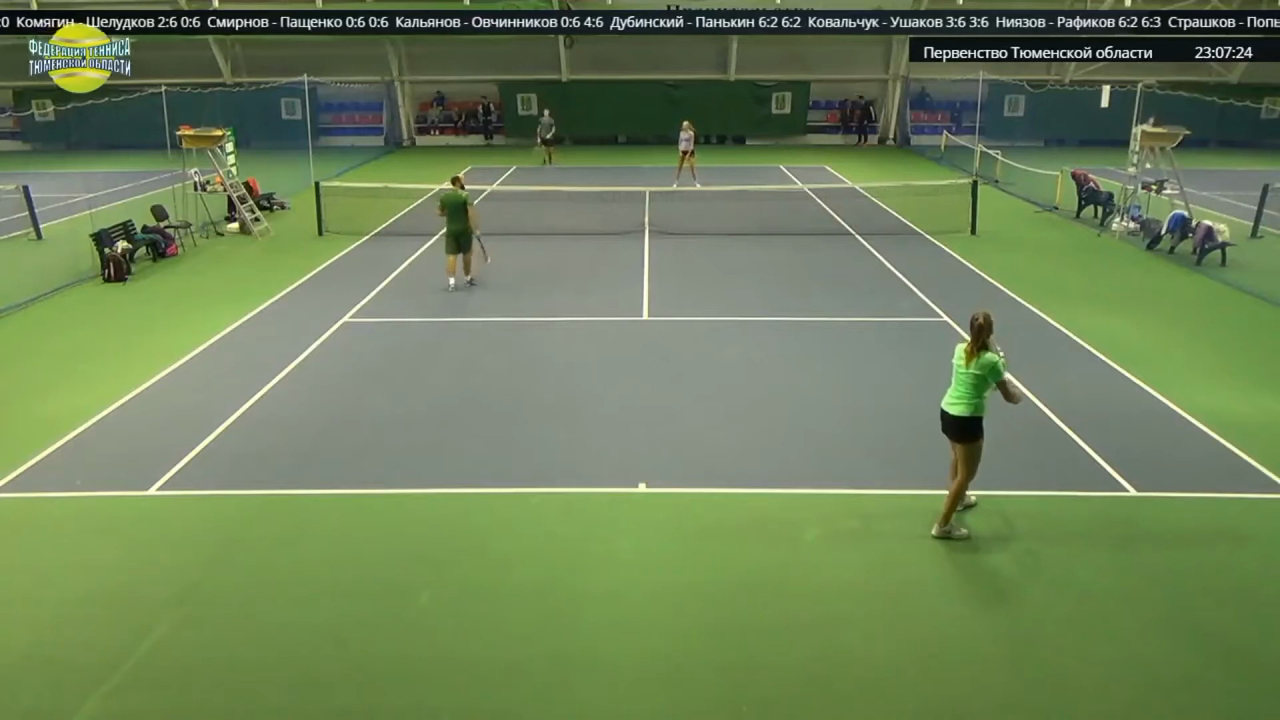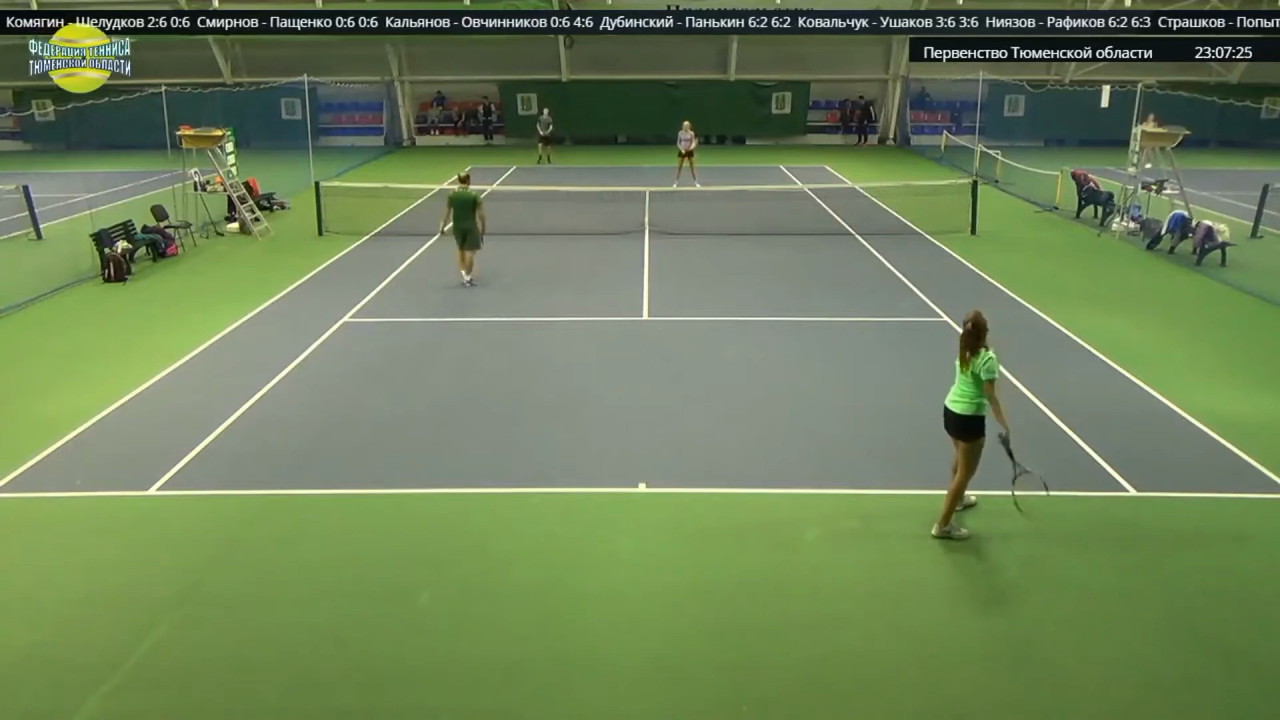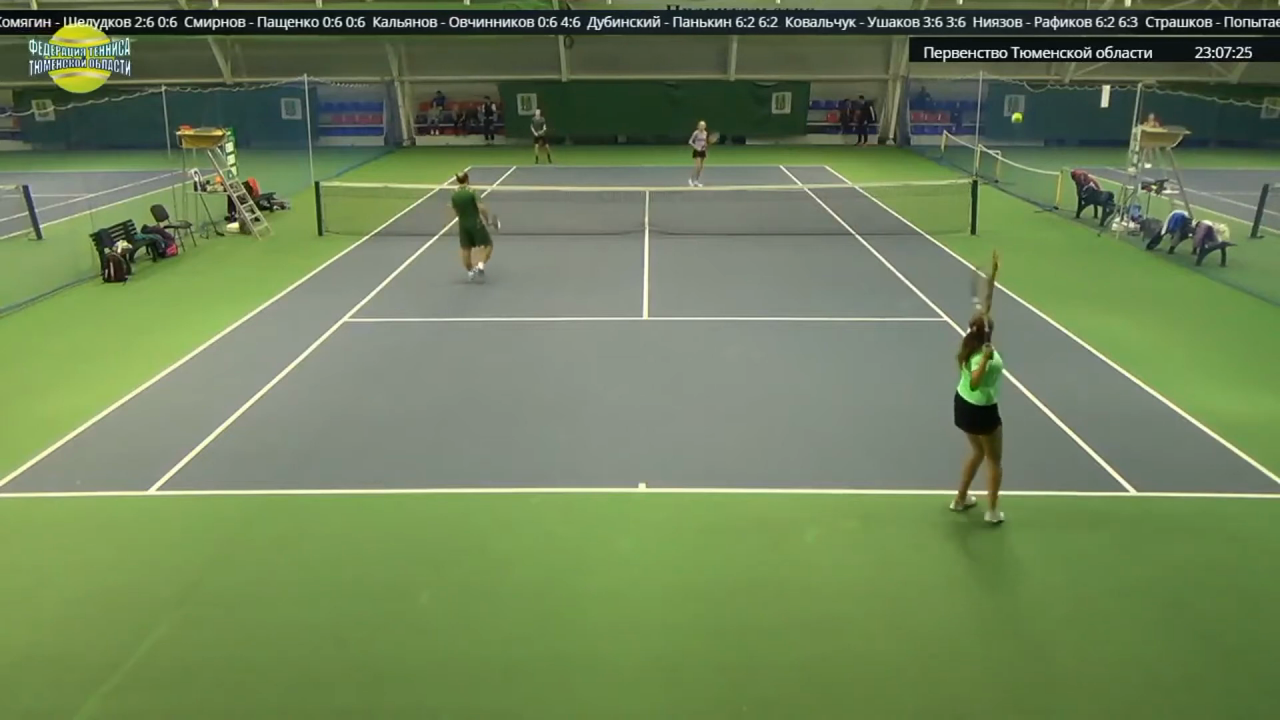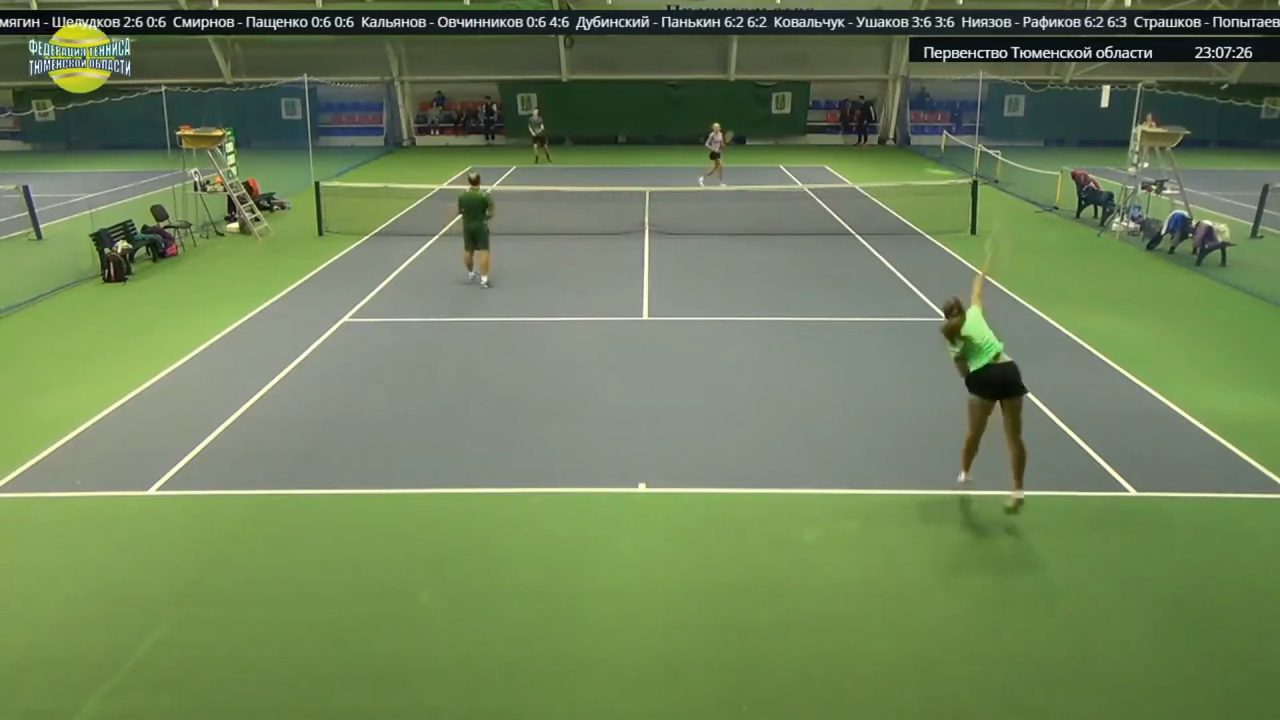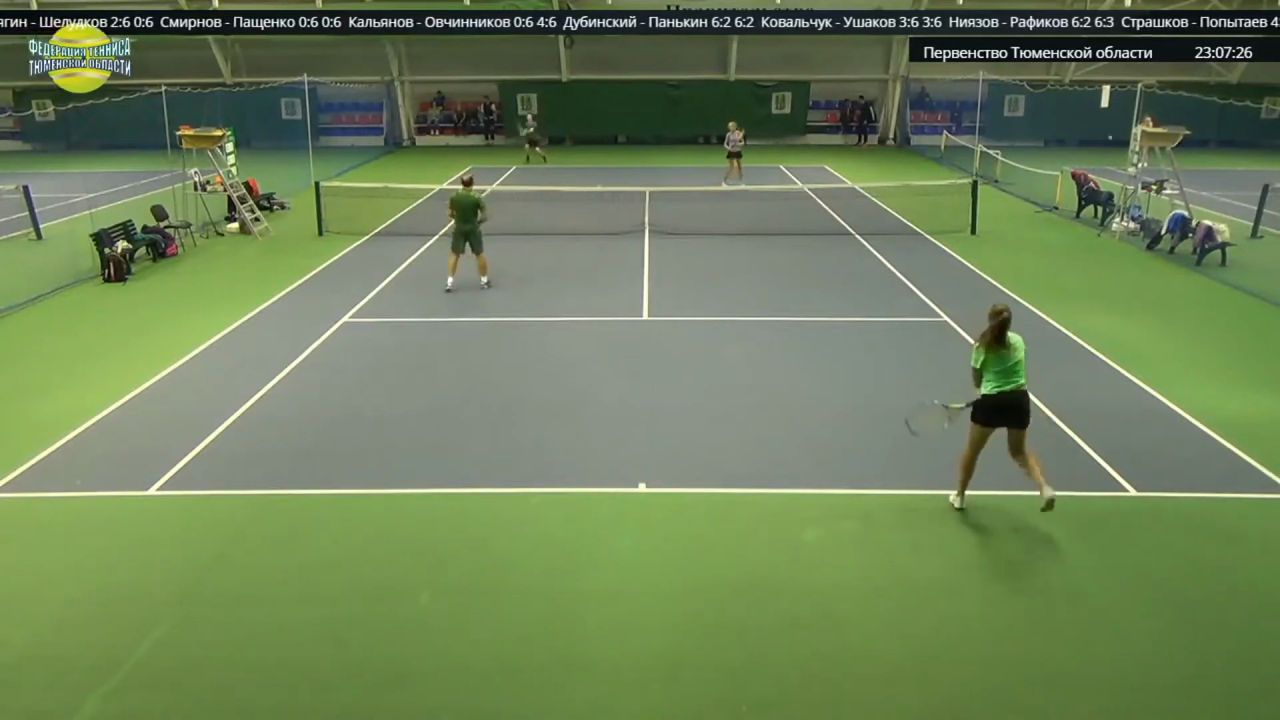
dt=0.5s
person 1, frame 1
left shoulder: (960, 350)
right shoulder: (990, 361)
right elbow: (1009, 396)
right wrist: (1019, 396)
left hip: (947, 412)
right hip: (967, 420)
left knee: (958, 460)
right knee: (966, 473)
left ankle: (960, 499)
right ankle: (943, 525)
person 1, frame 2
left shoulder: (965, 350)
right shoulder: (987, 358)
left elbow: (977, 334)
right elbow: (990, 395)
left wrist: (975, 324)
right wrist: (1003, 423)
left hip: (950, 409)
right hip: (969, 418)
left knee: (960, 459)
right knee: (966, 472)
left ankle: (957, 499)
right ankle: (942, 525)
person 1, frame 3
left shoulder: (972, 340)
right shoulder: (981, 355)
left elbow: (985, 304)
right elbow: (974, 383)
left wrist: (993, 273)
right wrist: (985, 359)
left hip: (962, 404)
right hip: (981, 411)
left knee: (978, 453)
right knee: (994, 459)
left ankle: (960, 499)
right ankle: (992, 510)
person 1, frame 4
left shoulder: (953, 339)
right shoulder: (973, 315)
left elbow: (964, 373)
right elbow: (977, 294)
left wrist: (970, 378)
right wrist: (983, 271)
left hip: (985, 378)
right hip: (1009, 371)
left knee: (975, 431)
right knee: (1014, 437)
left ankle: (965, 472)
right ankle: (1017, 489)
person 1, frame 5
left shoulder: (982, 346)
right shoulder: (1018, 341)
left elbow: (977, 381)
left wrist: (986, 390)
left hip: (992, 402)
right hip: (1019, 399)
left knee: (972, 450)
right knee: (1020, 452)
left ankle: (960, 496)
right ankle: (1043, 487)
